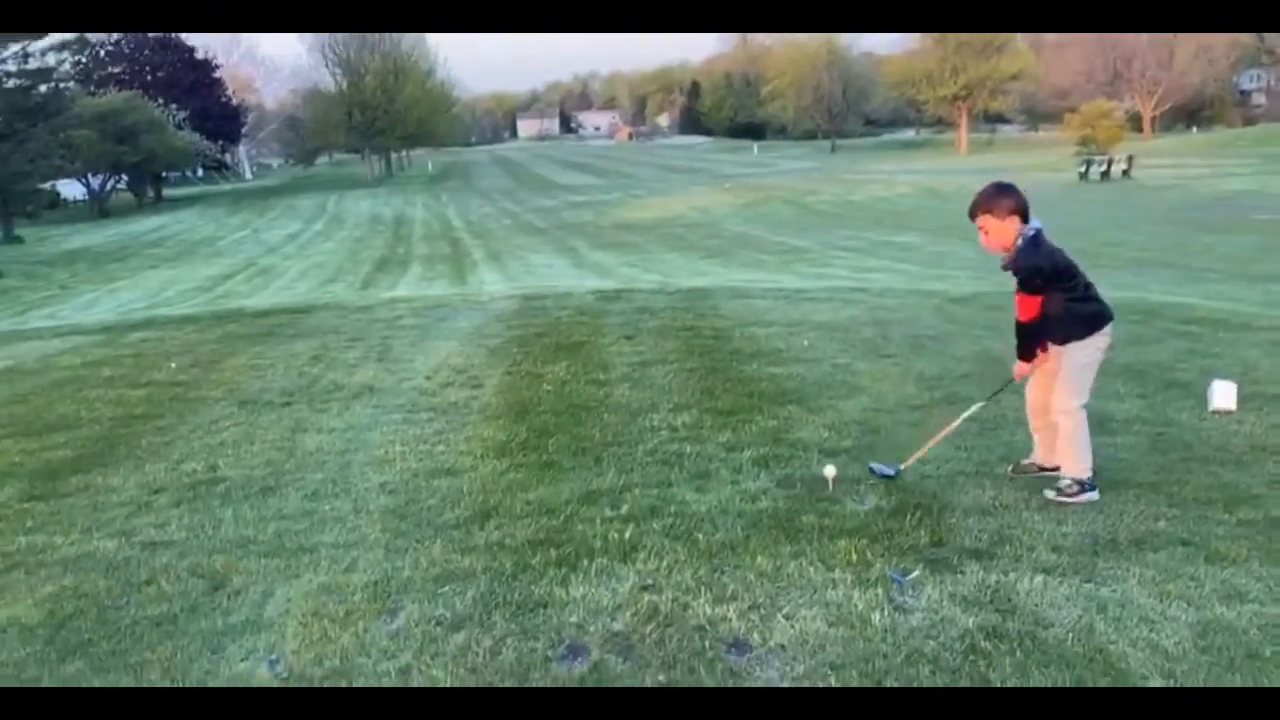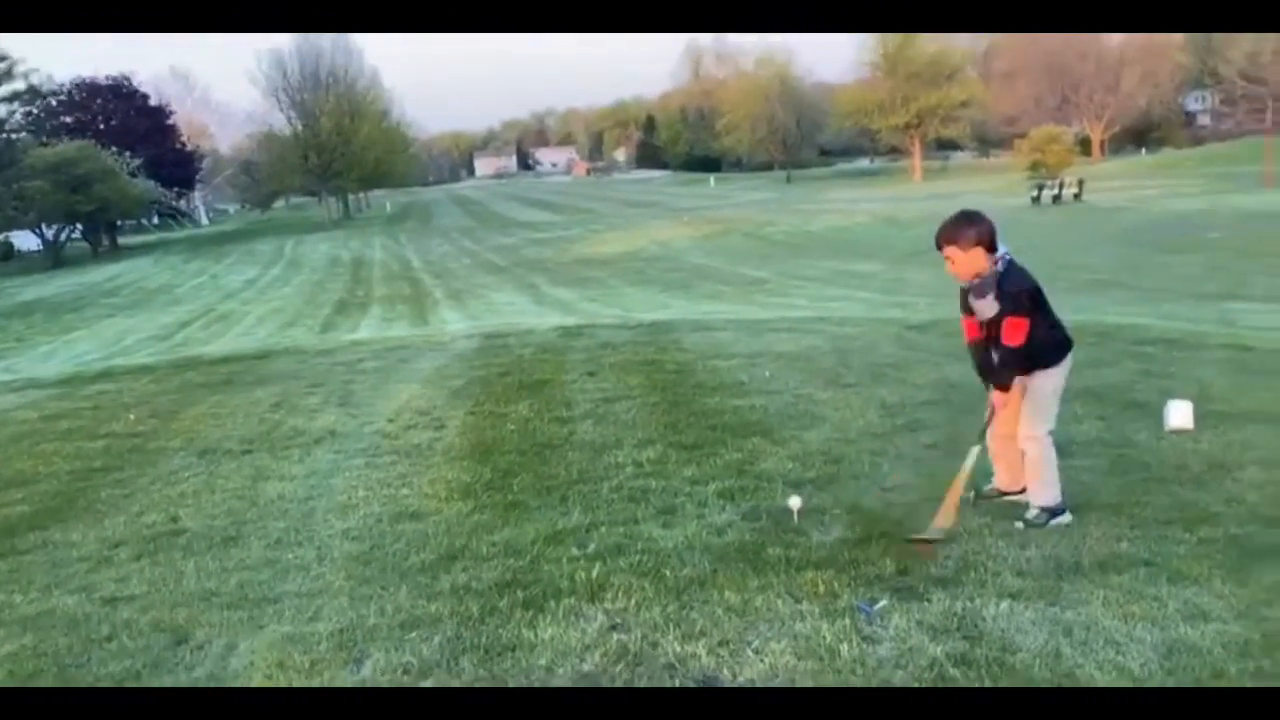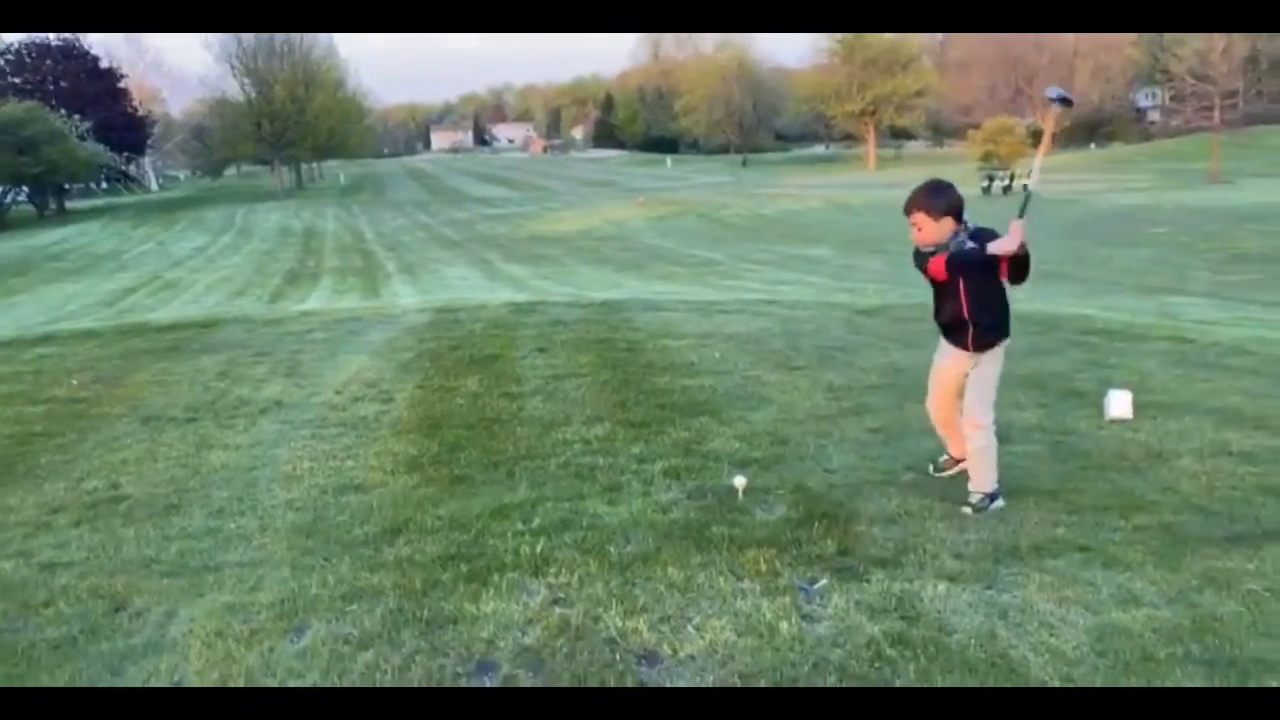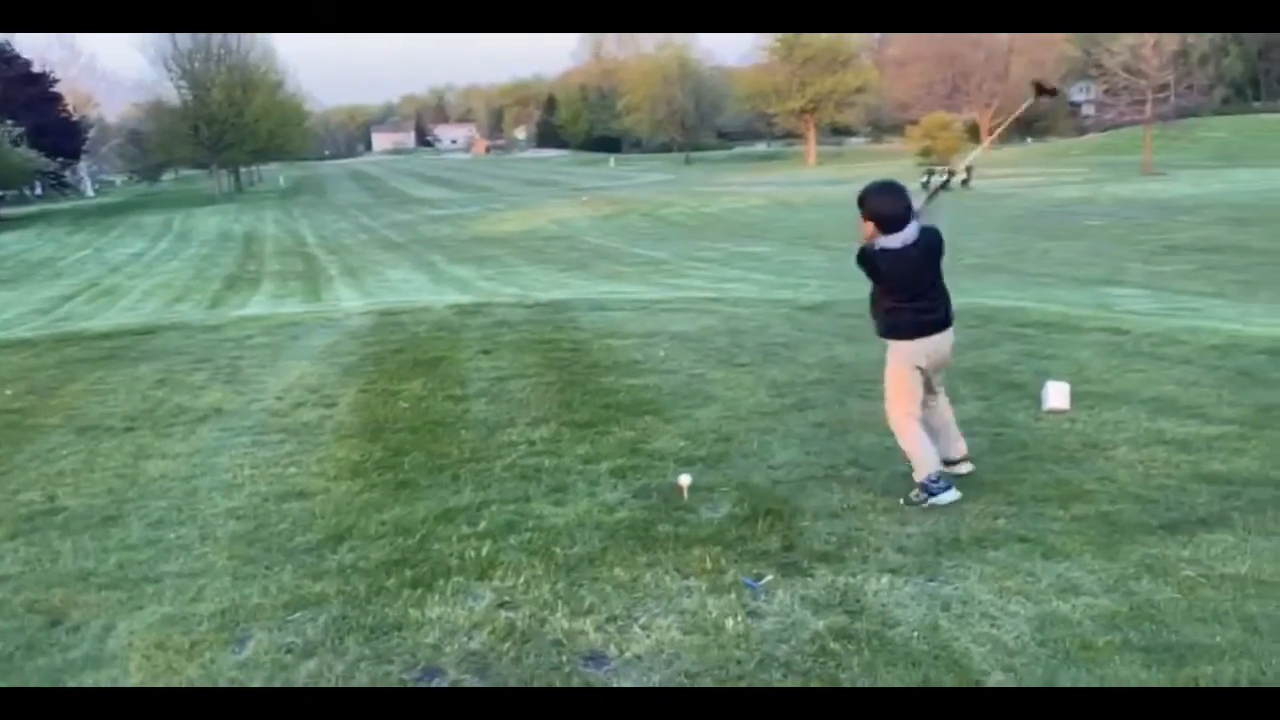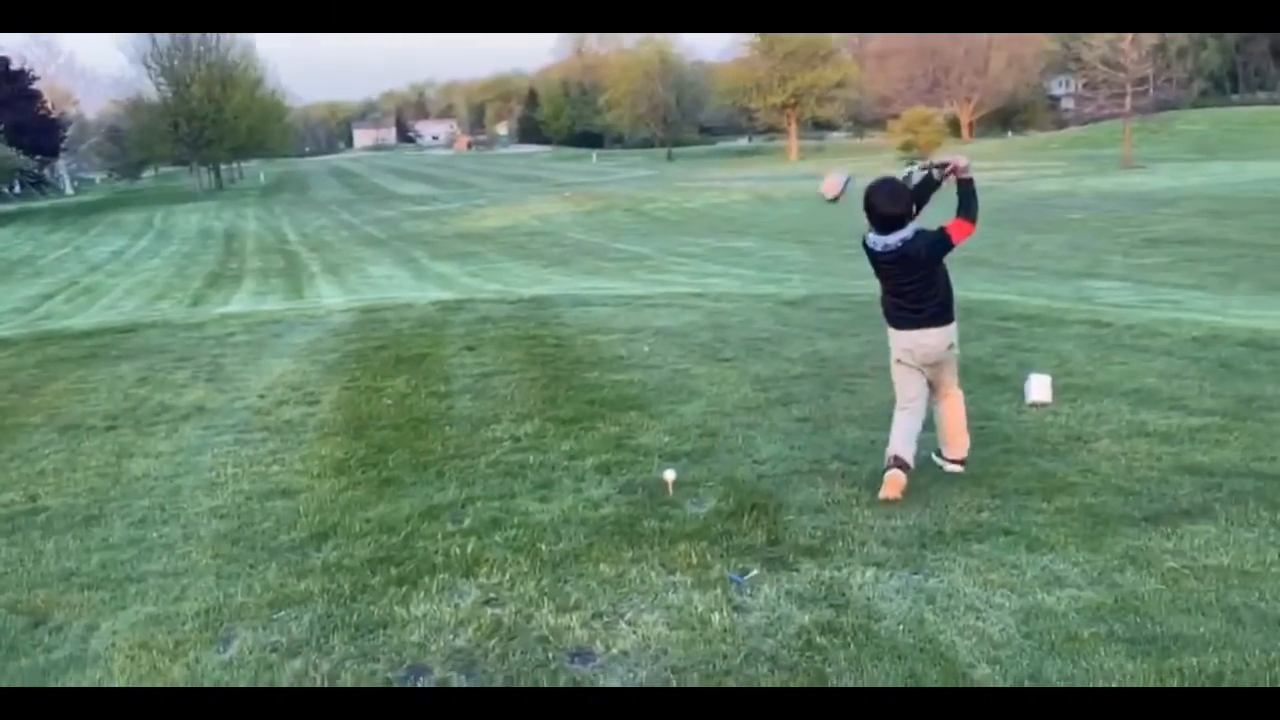
dt=0.5s
person 1, frame 1
left shoulder: (1031, 261)
right shoulder: (1029, 252)
left elbow: (1028, 315)
right elbow: (1035, 310)
left wrist: (1024, 356)
right wrist: (1039, 347)
left hip: (1086, 334)
right hip: (1062, 334)
left knee: (1066, 404)
right knee: (1038, 395)
left ankle: (1082, 479)
right ankle: (1049, 458)
person 1, frame 2
left shoulder: (1014, 285)
right shoulder: (971, 288)
left elbow: (1015, 342)
right elbow: (975, 338)
left wrist: (1002, 385)
right wrist: (991, 380)
left hip: (1047, 363)
right hip: (1016, 366)
left knee: (1032, 432)
right knee: (999, 424)
left ankle: (1050, 504)
right ankle: (1011, 483)
person 1, frame 3
left shoulder: (985, 238)
right shoulder: (925, 256)
left elbow: (1016, 275)
right elbow: (955, 263)
left wrist: (1017, 250)
right wrist: (993, 250)
left hip: (989, 345)
right hip: (953, 343)
left knee: (976, 417)
right knee: (938, 404)
left ankle: (986, 490)
right ankle: (960, 452)
person 1, frame 4
left shoulder: (870, 258)
right shoulder: (930, 238)
right wrist: (907, 212)
left hip: (906, 343)
right hip: (941, 335)
left knee: (903, 413)
right knee: (934, 395)
left ankle: (933, 480)
right ankle: (955, 456)
person 1, frame 5
left shoulder: (872, 245)
right shoulder: (927, 245)
left elbow: (908, 204)
right elbow: (967, 220)
left wrist: (935, 176)
right wrist: (964, 178)
left hip: (902, 338)
right hip: (940, 333)
left knee: (908, 404)
right knee: (948, 393)
left ankle: (898, 462)
right ankle: (954, 454)
